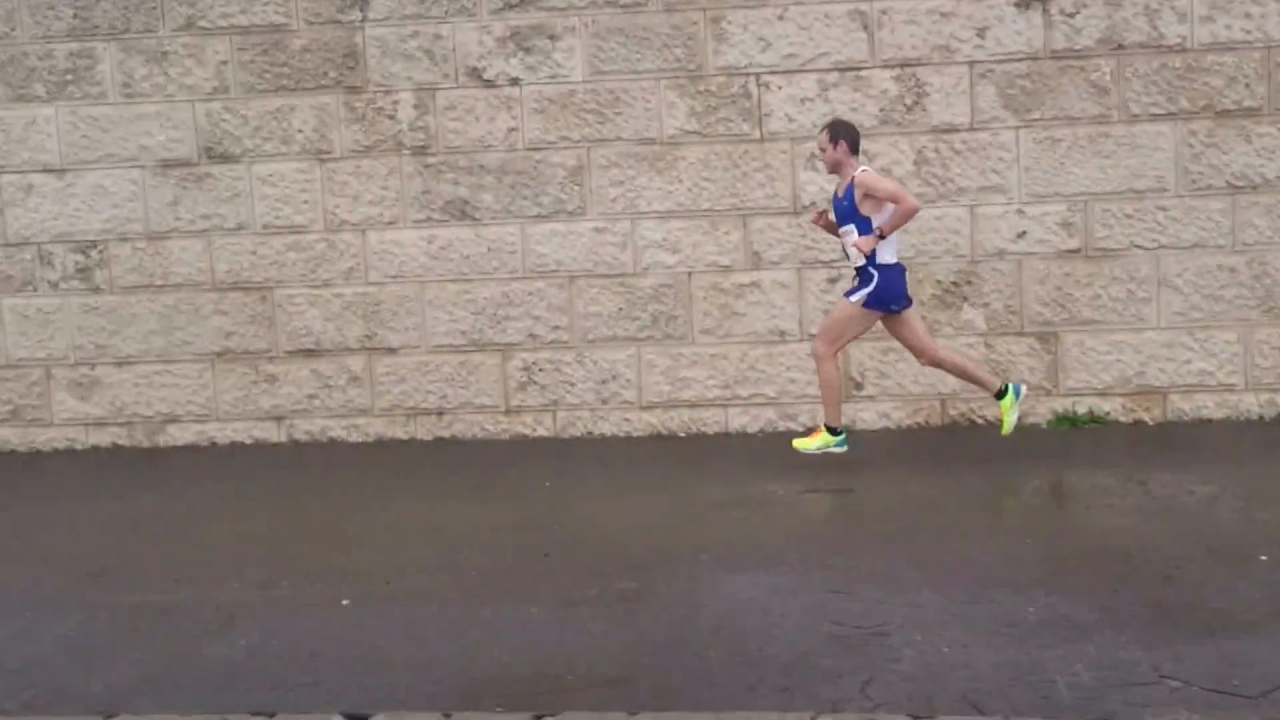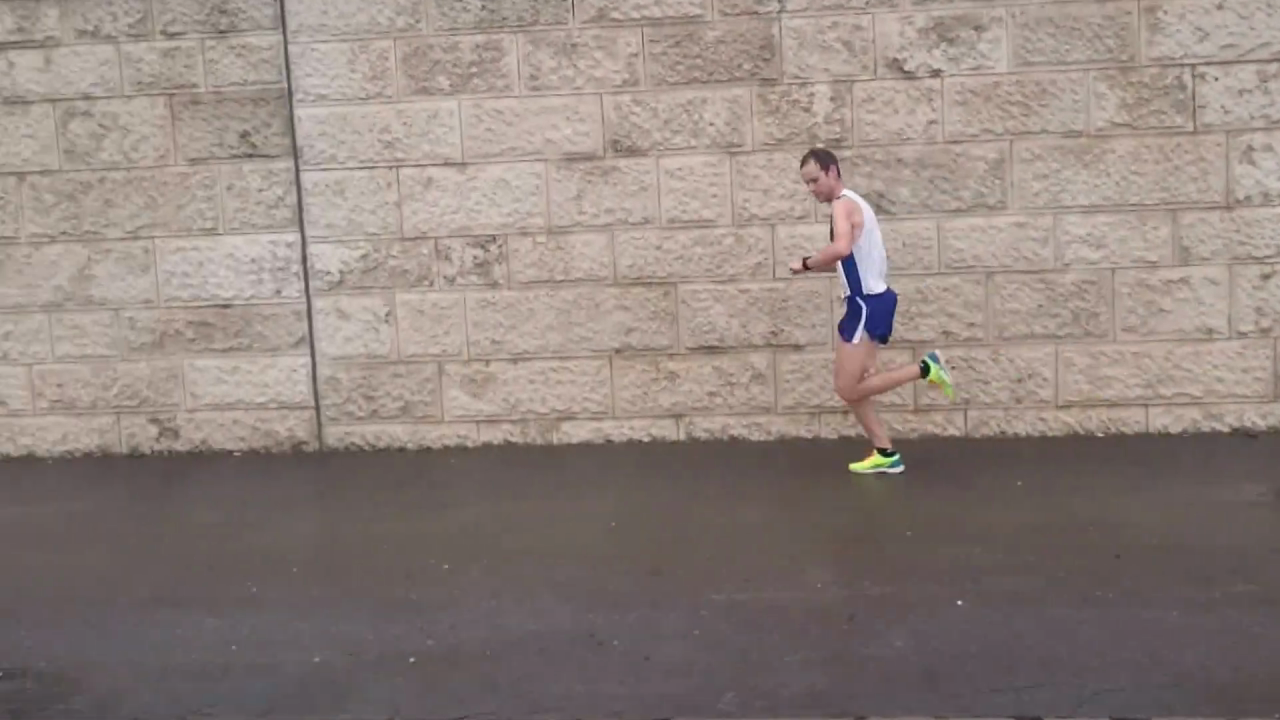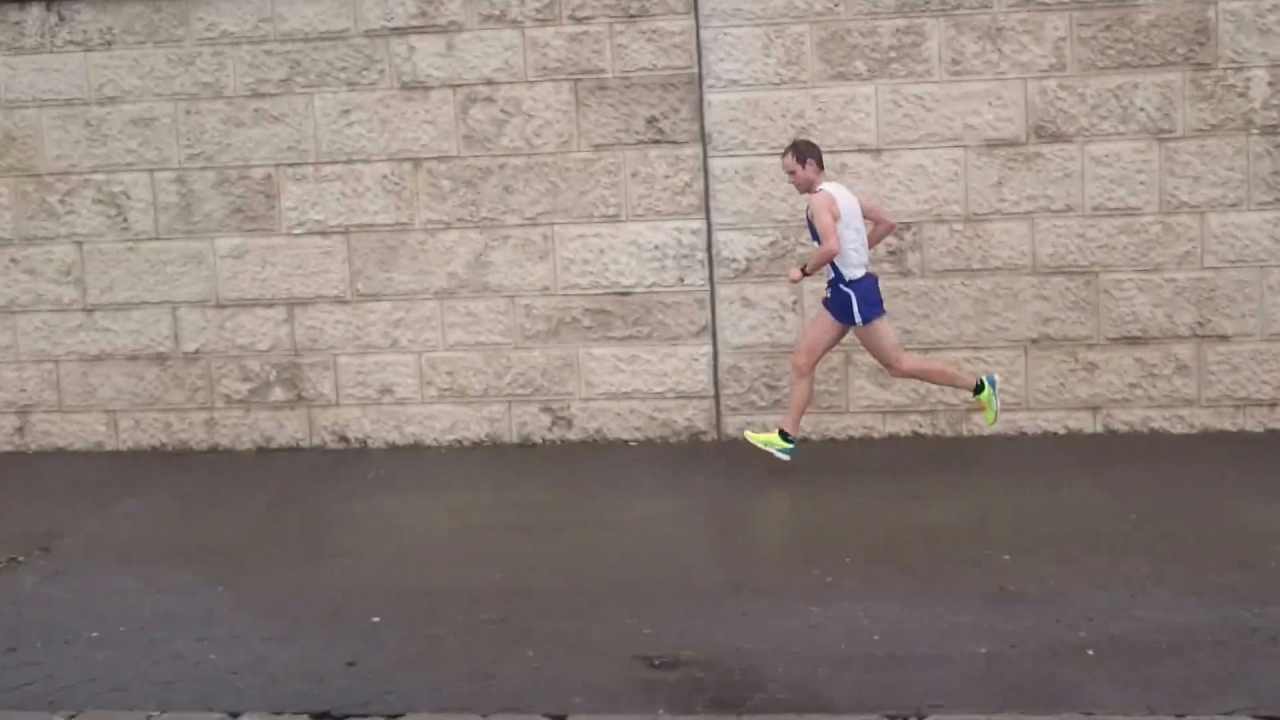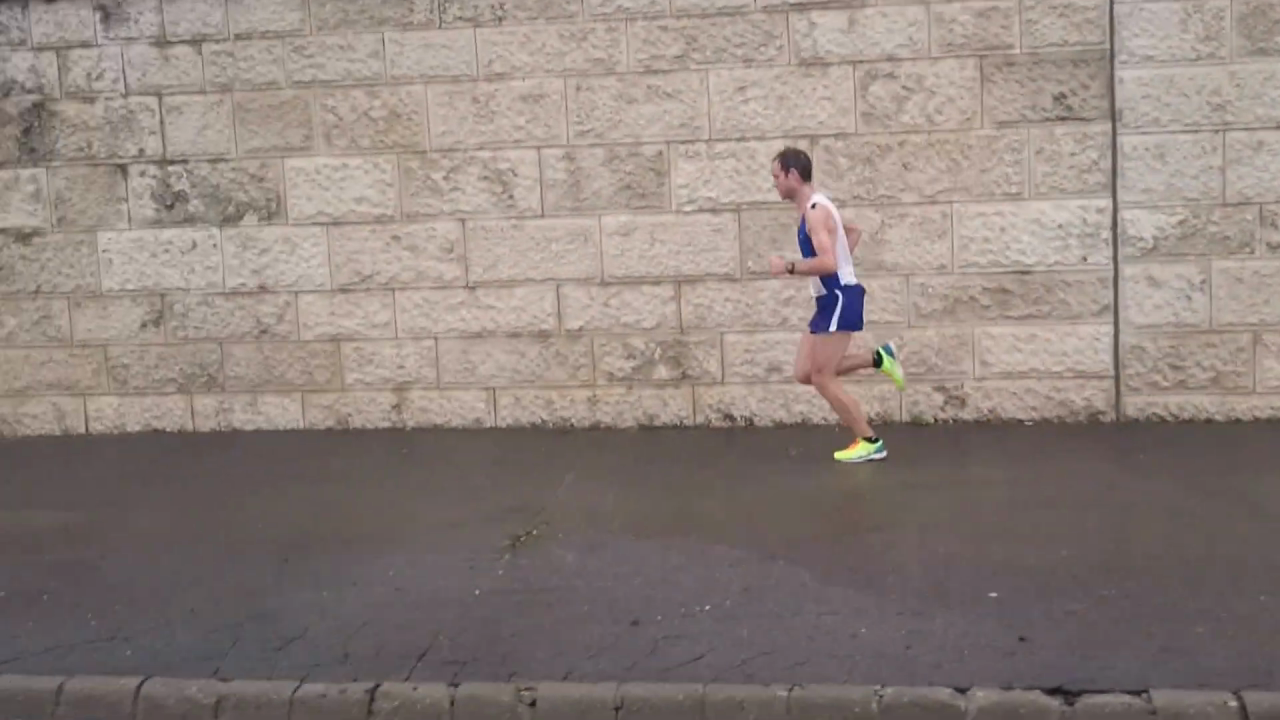
dt=0.5s
person 1, frame 1
left shoulder: (864, 179)
right shoulder: (844, 185)
left elbow: (911, 203)
left wrist: (874, 236)
right wrist: (826, 223)
left hip: (879, 279)
right hip: (875, 278)
left knee: (823, 347)
right knee: (928, 353)
left ankle: (833, 433)
right ankle: (1004, 392)
person 1, frame 2
left shoulder: (845, 205)
right shoulder: (854, 206)
left elbow: (840, 249)
left wrist: (804, 263)
right wrist: (813, 263)
left hip: (867, 306)
right hip: (868, 302)
left knee: (849, 390)
right knee: (853, 388)
left ankle: (925, 369)
right ankle: (886, 453)
person 1, frame 3
left shoulder: (819, 198)
right shoulder: (839, 193)
left elbow: (831, 247)
right elbow: (887, 221)
left wrist: (803, 271)
left hip: (854, 291)
right hip: (844, 290)
left knee: (897, 364)
right knee: (801, 361)
left ankle: (979, 386)
right ankle: (785, 438)
person 1, frame 4
left shoulder: (817, 210)
right shoulder: (812, 208)
left elbow: (829, 262)
right elbow: (853, 232)
left wrist: (790, 268)
left hip: (840, 298)
right hip: (832, 299)
left knee: (822, 378)
right knee: (804, 373)
left ankle: (868, 441)
right ankle: (878, 359)
